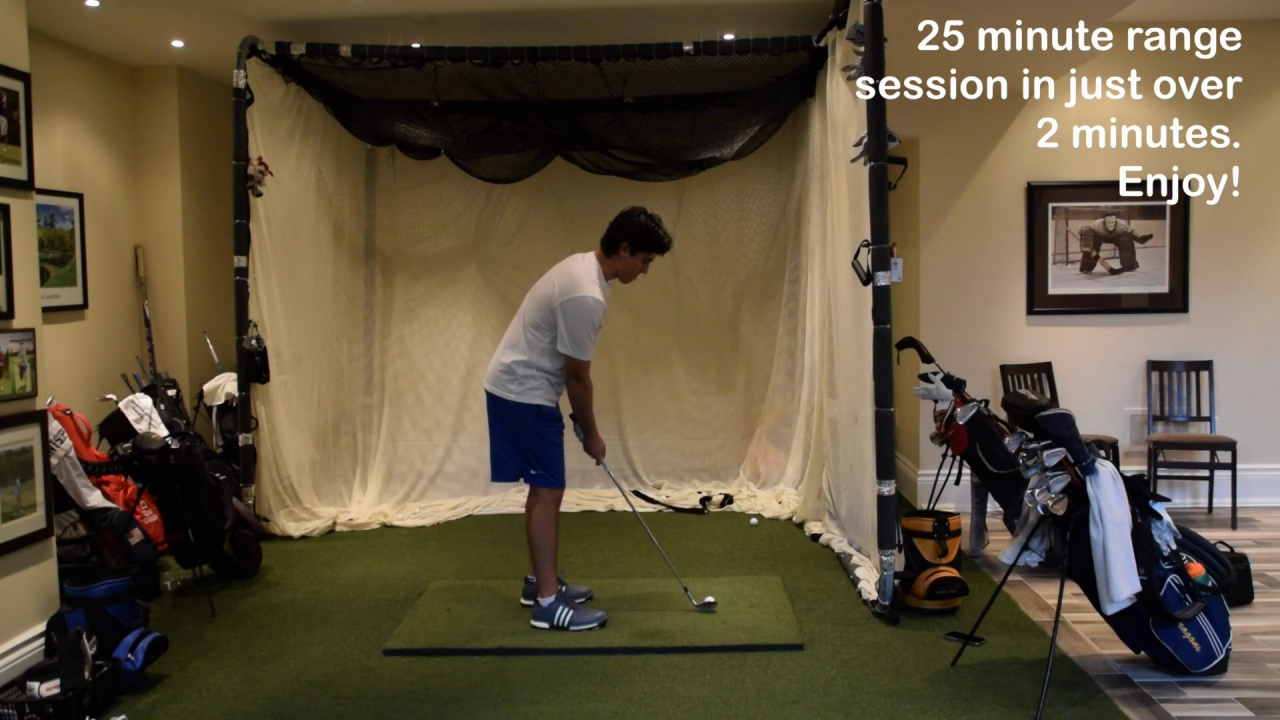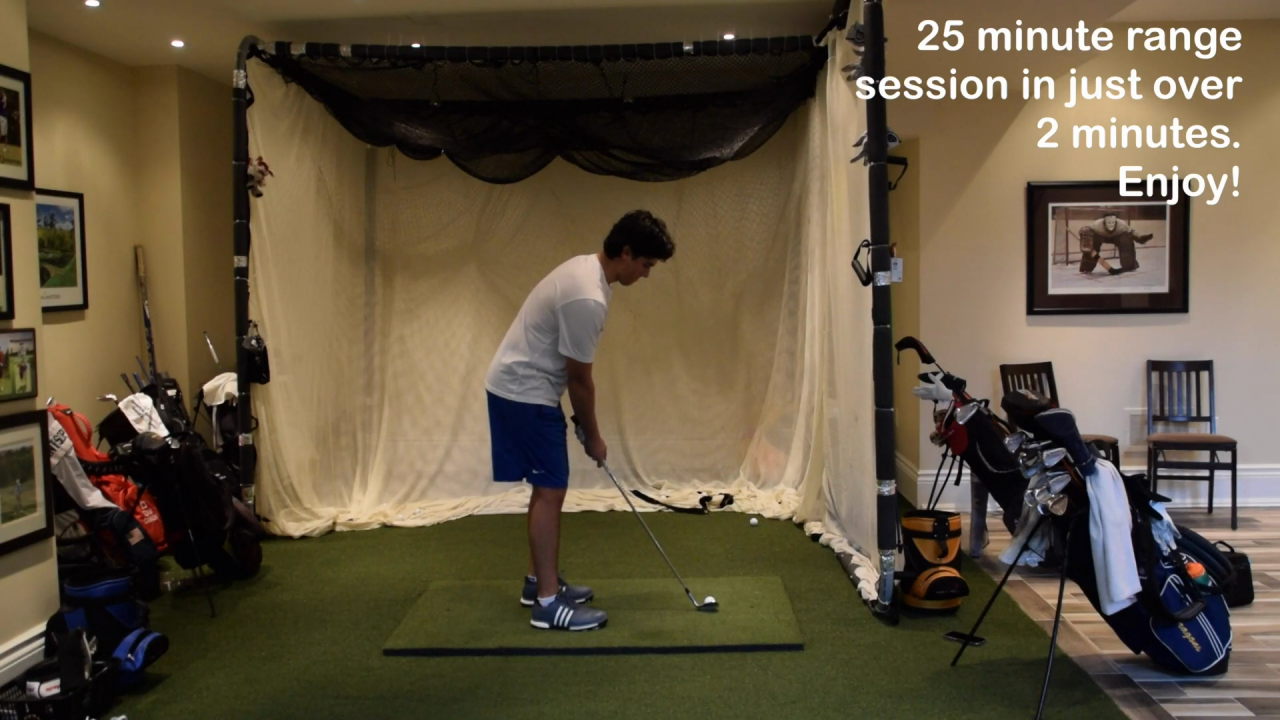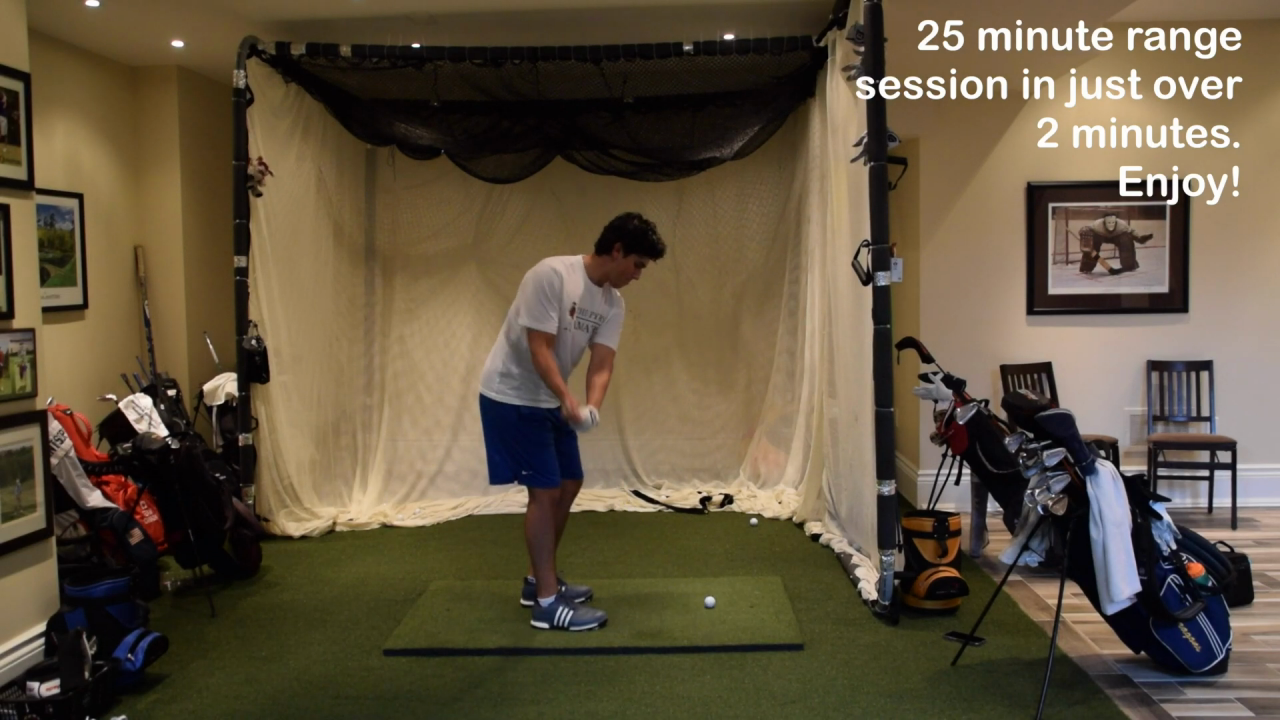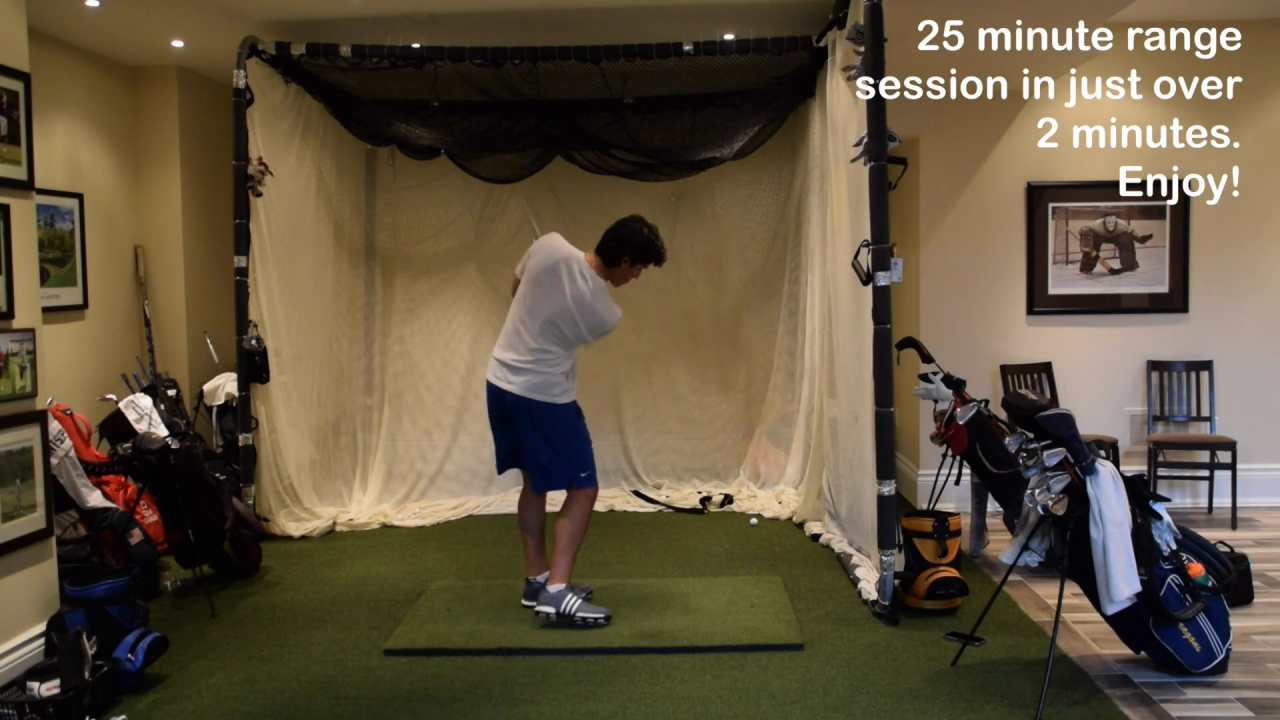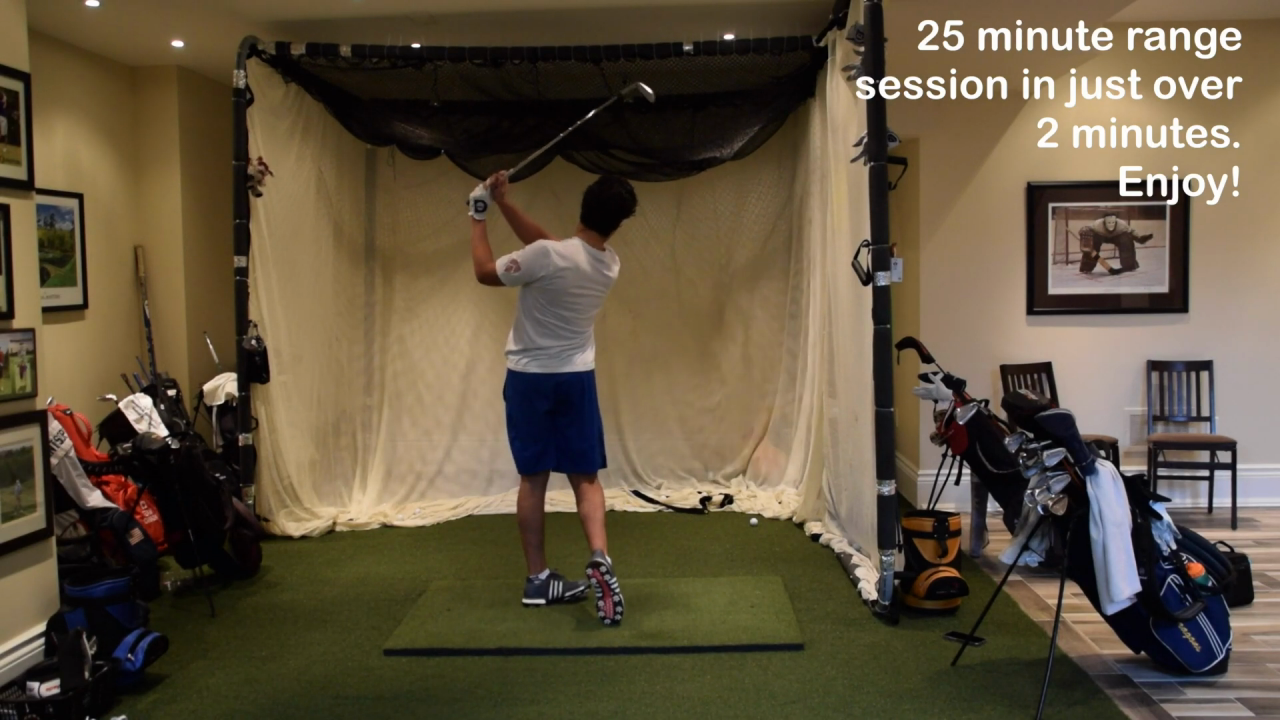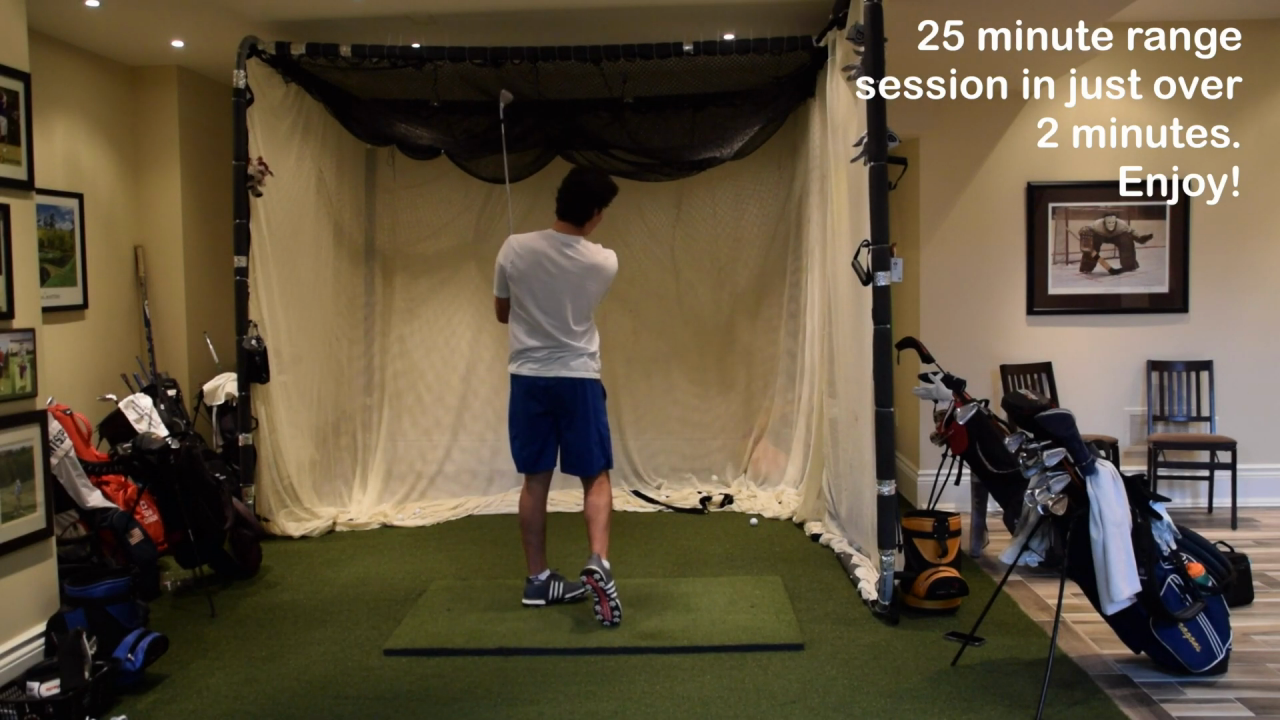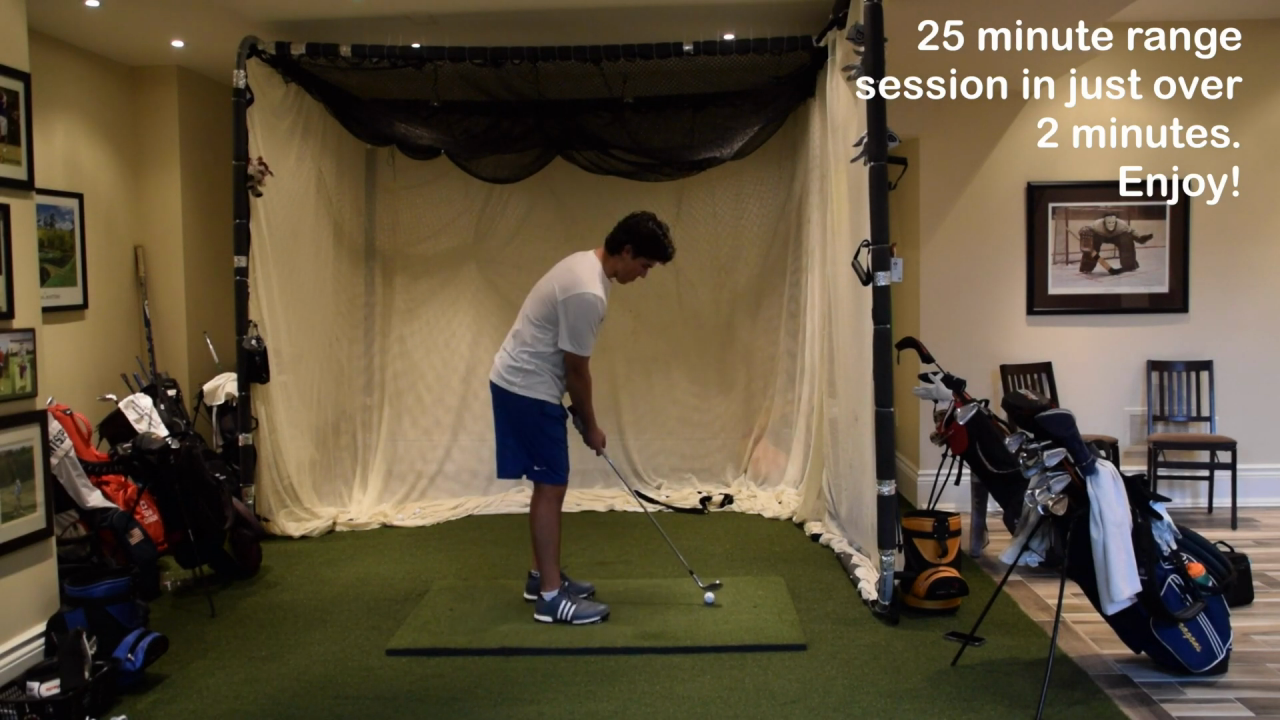
dt=0.7s
person 1, frame 1
left shoulder: (583, 265)
right shoulder: (587, 296)
right elbow: (577, 376)
left wrist: (583, 424)
right wrist: (592, 434)
left hip: (521, 387)
right hip: (524, 393)
left knee: (544, 489)
right knee: (548, 492)
left ankle: (539, 580)
right ankle: (548, 602)
person 1, frame 2
left shoulder: (586, 267)
right shoulder: (588, 299)
right elbow: (579, 377)
left wrist: (585, 425)
right wrist: (593, 435)
left hip: (526, 387)
right hip: (524, 393)
left knee: (547, 488)
right knee: (550, 491)
left ankle: (538, 579)
right ankle: (548, 602)
person 1, frame 3
left shoulder: (613, 305)
right shoulder: (553, 274)
left elbow: (603, 364)
right elbow: (539, 348)
left wrist: (590, 407)
right wrist: (568, 400)
left hip: (548, 401)
right hip: (511, 396)
left knee: (568, 485)
right knee: (545, 491)
left ankle: (540, 579)
right ankle: (548, 602)
person 1, frame 4
left shoulder: (550, 247)
right shoulder: (605, 313)
left elbow: (517, 287)
left hip: (501, 384)
right hip: (546, 397)
left knee: (535, 481)
right knee: (582, 489)
left ankle: (538, 579)
right ankle: (557, 591)
person 1, frame 5
left shoulder: (548, 256)
right shoulder: (610, 265)
left elbow: (486, 274)
left wrist: (478, 215)
right wrist: (504, 204)
left hip: (528, 377)
right hip: (577, 378)
left knee: (533, 477)
right knee: (585, 475)
left ankle: (537, 579)
right ankle: (600, 557)
person 1, frame 6
left shoulder: (515, 250)
right shoulder: (605, 262)
left elbow: (503, 314)
left hip: (528, 379)
right hip: (579, 380)
left knee: (536, 479)
right knee: (595, 476)
left ankle: (537, 579)
right ankle: (598, 562)
person 1, frame 7
left shoulder: (584, 263)
right shoulder: (588, 293)
right elbow: (576, 369)
left wrist: (581, 412)
right wrist: (590, 426)
left hip: (525, 382)
right hip: (527, 388)
left knee: (549, 483)
right knee: (551, 486)
left ankle: (542, 575)
right ankle: (550, 596)
